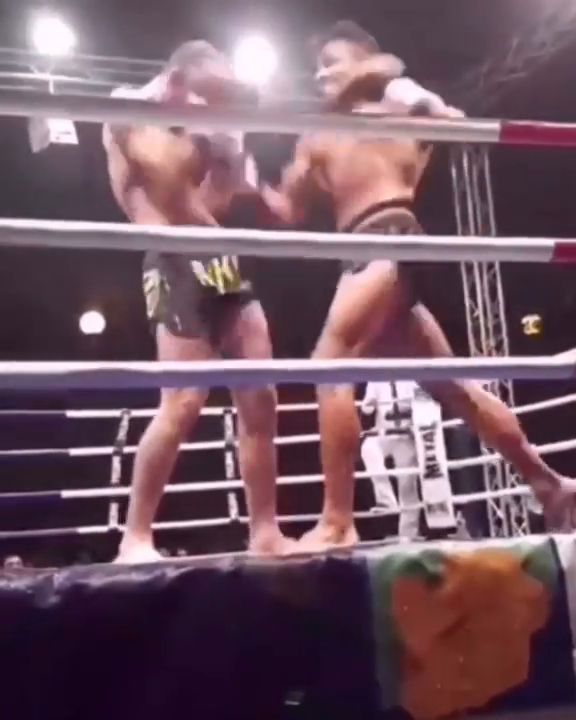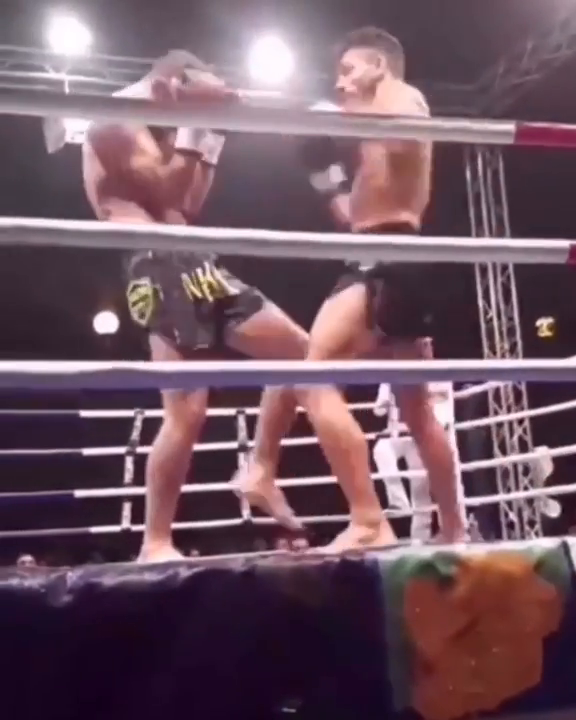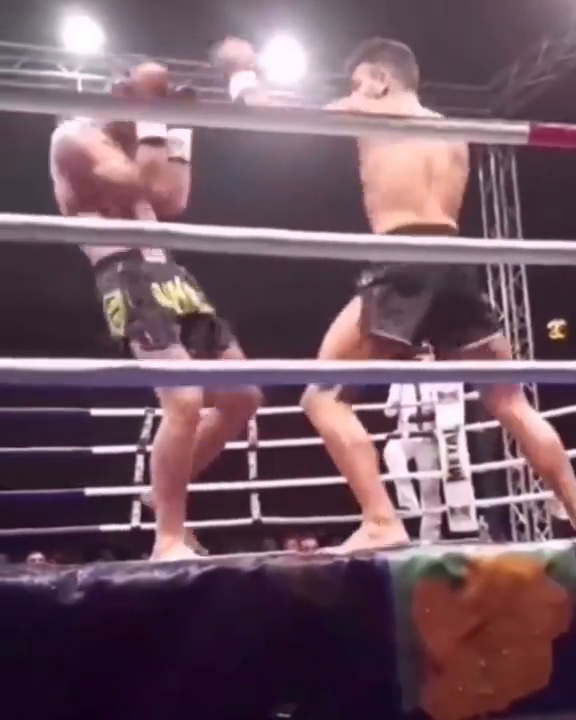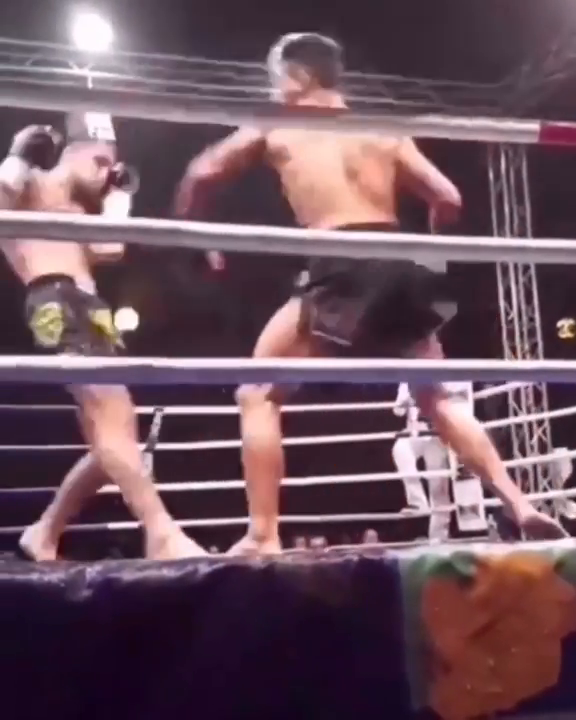
dt=0.3s
person 1, frame 1
left shoulder: (396, 103)
right shoulder: (316, 135)
right elbow: (293, 212)
left hip: (392, 241)
left knee: (332, 365)
right knee: (450, 386)
left ankle: (337, 525)
person 1, frame 2
left shoulder: (402, 98)
right elbow: (357, 213)
right wrist: (329, 178)
left hip: (387, 260)
right hip: (390, 264)
left knee: (316, 385)
right knee: (418, 407)
left ankle: (368, 524)
right ankle: (453, 530)
person 1, frame 3
left shoulder: (367, 111)
right shoulder: (450, 133)
left wrist: (242, 76)
left hip: (403, 270)
right hip: (456, 268)
left knee: (324, 395)
right knee: (511, 406)
left ankle: (381, 522)
person 1, frame 4
left shoulder: (276, 127)
right shoulder: (383, 131)
left elbow: (203, 174)
right elbow: (449, 201)
left hip: (343, 273)
right hip: (399, 268)
left knee: (256, 395)
right knee: (439, 403)
left ankle: (262, 535)
right ankle: (516, 504)
person 2, frame 1
left shoulder: (186, 127)
right elbow: (170, 182)
left wrist: (231, 128)
right wrist: (205, 111)
left hip: (219, 262)
right hip: (177, 262)
left knee: (259, 400)
right knee: (184, 401)
left ankle: (266, 533)
right ankle: (135, 538)
person 2, frame 2
left shoulder: (159, 131)
right shoulder: (111, 123)
right elbow: (171, 193)
left wrist: (211, 134)
right wrist: (193, 120)
left hip: (197, 265)
right hip: (159, 267)
left knee: (300, 349)
right knee: (187, 410)
left ankle: (261, 471)
right ankle: (156, 545)
person 2, frame 3
left shoulder: (132, 144)
right shoulder: (75, 137)
left elbow: (173, 202)
right elbow: (149, 189)
left wrist: (180, 130)
right wrist: (149, 116)
left hip: (169, 276)
right hip: (130, 281)
left knee: (243, 398)
right knee: (185, 402)
left ankle: (168, 489)
right ankle: (170, 541)
person 2, frame 4
left shoulder: (78, 212)
left elbow: (111, 249)
left wrist: (119, 193)
left hip: (87, 308)
right hip: (59, 304)
left knee: (110, 433)
right knee: (113, 414)
left ankle: (45, 532)
right ankle: (163, 534)
